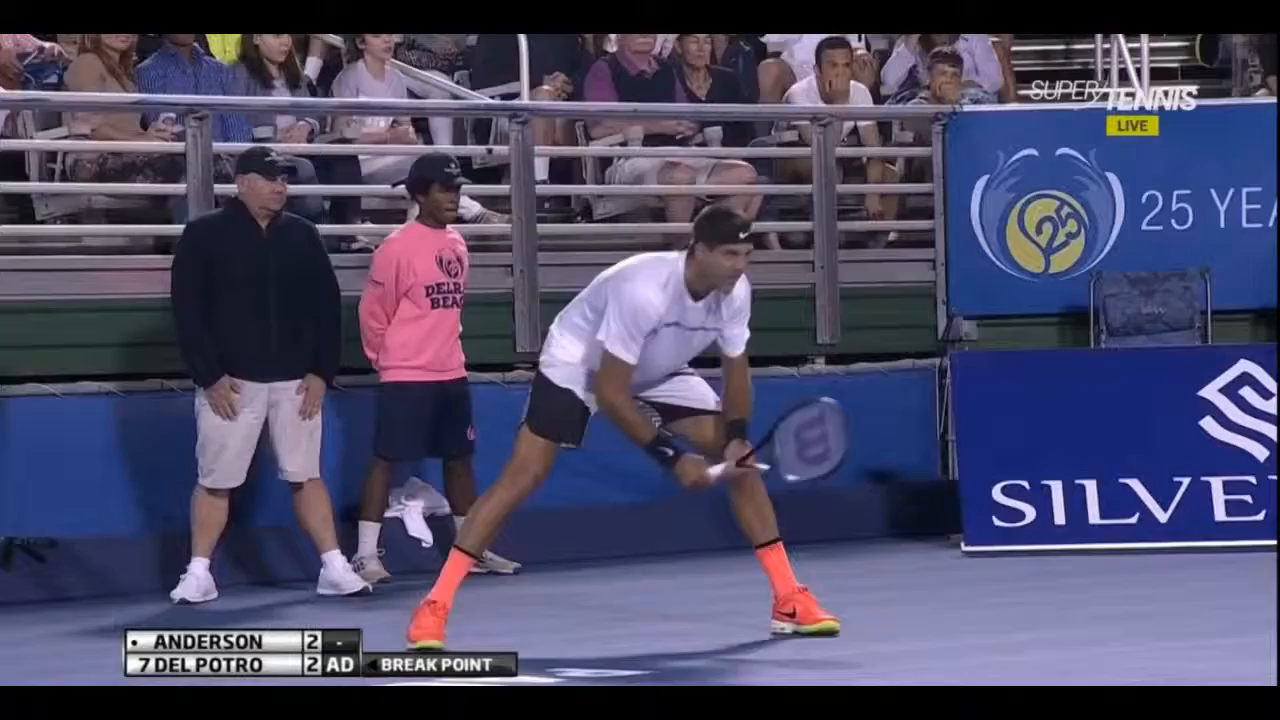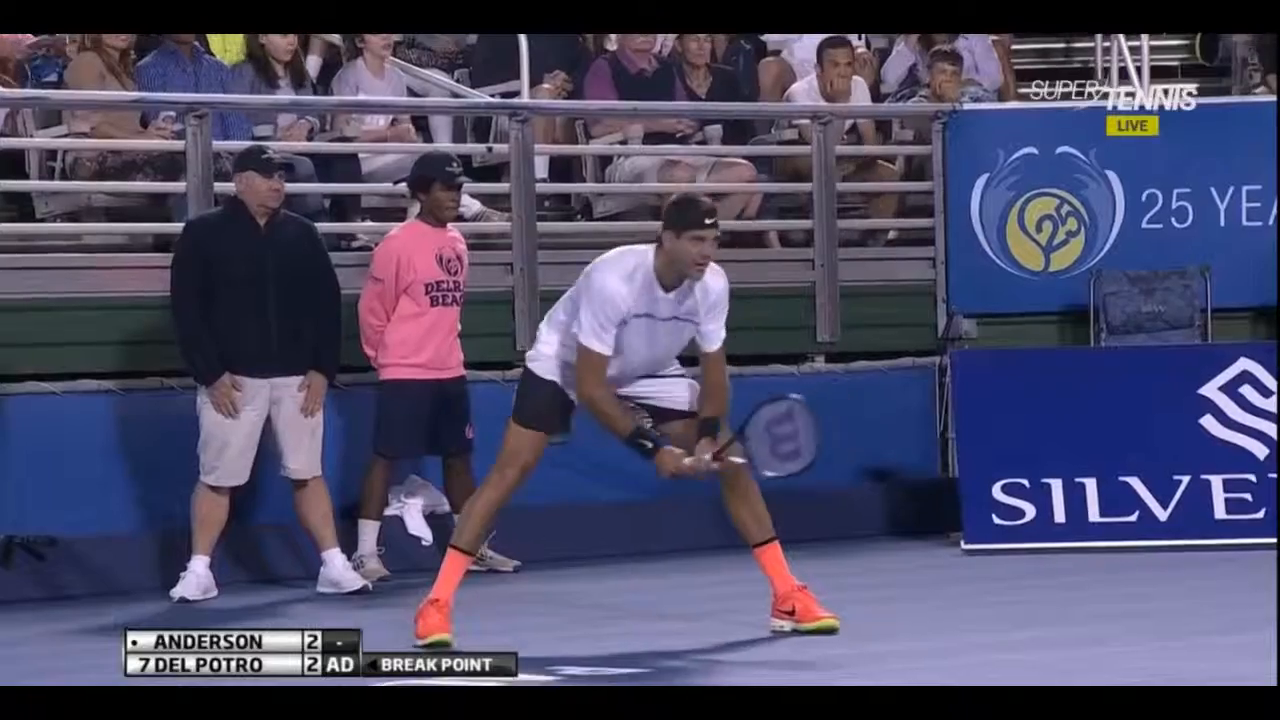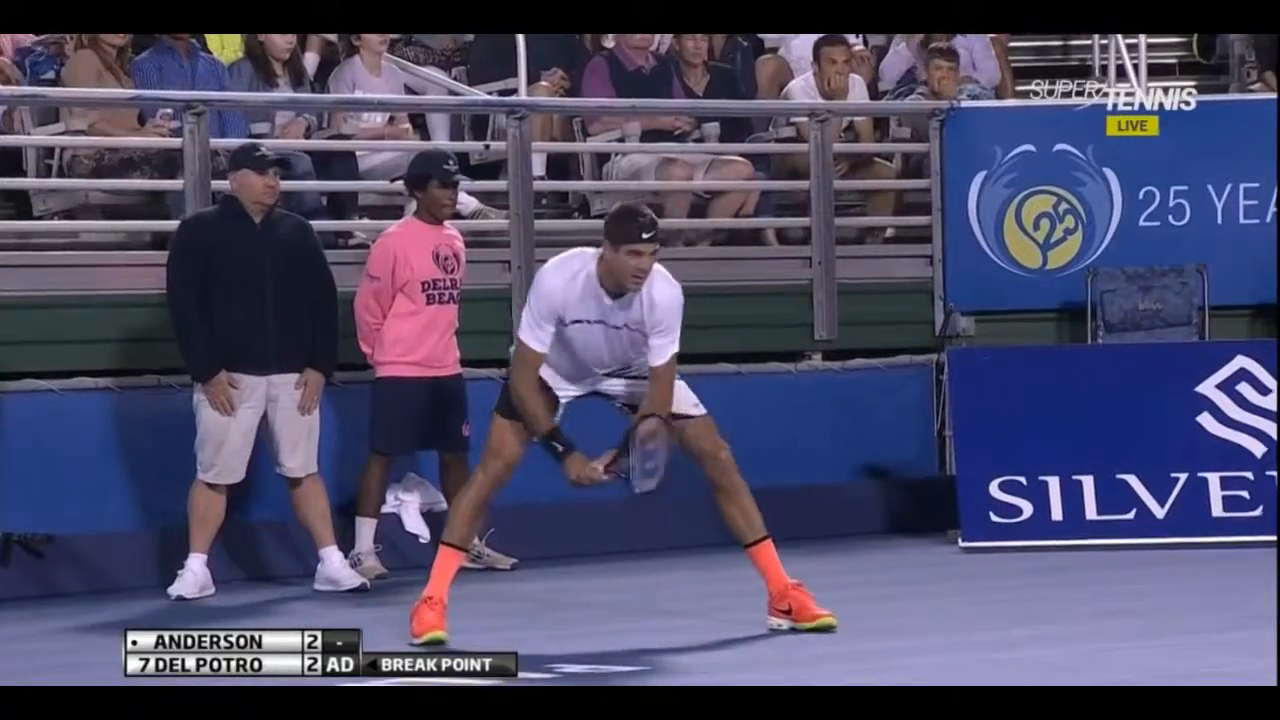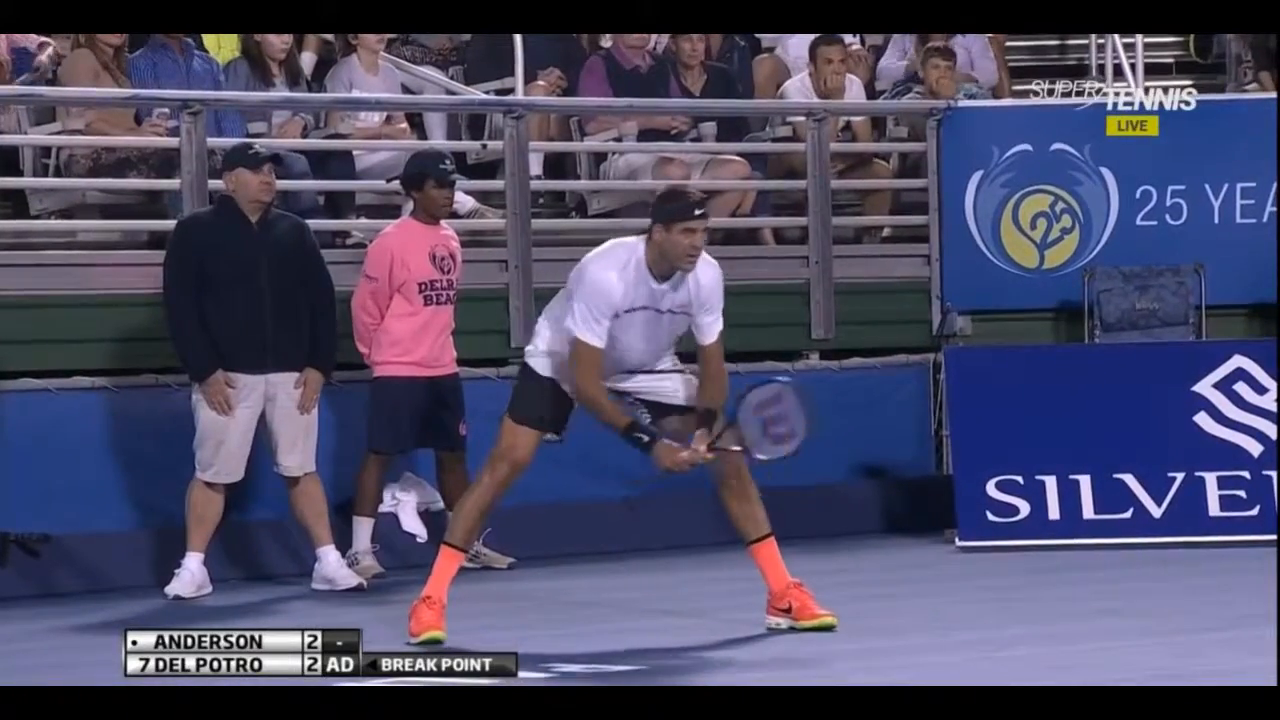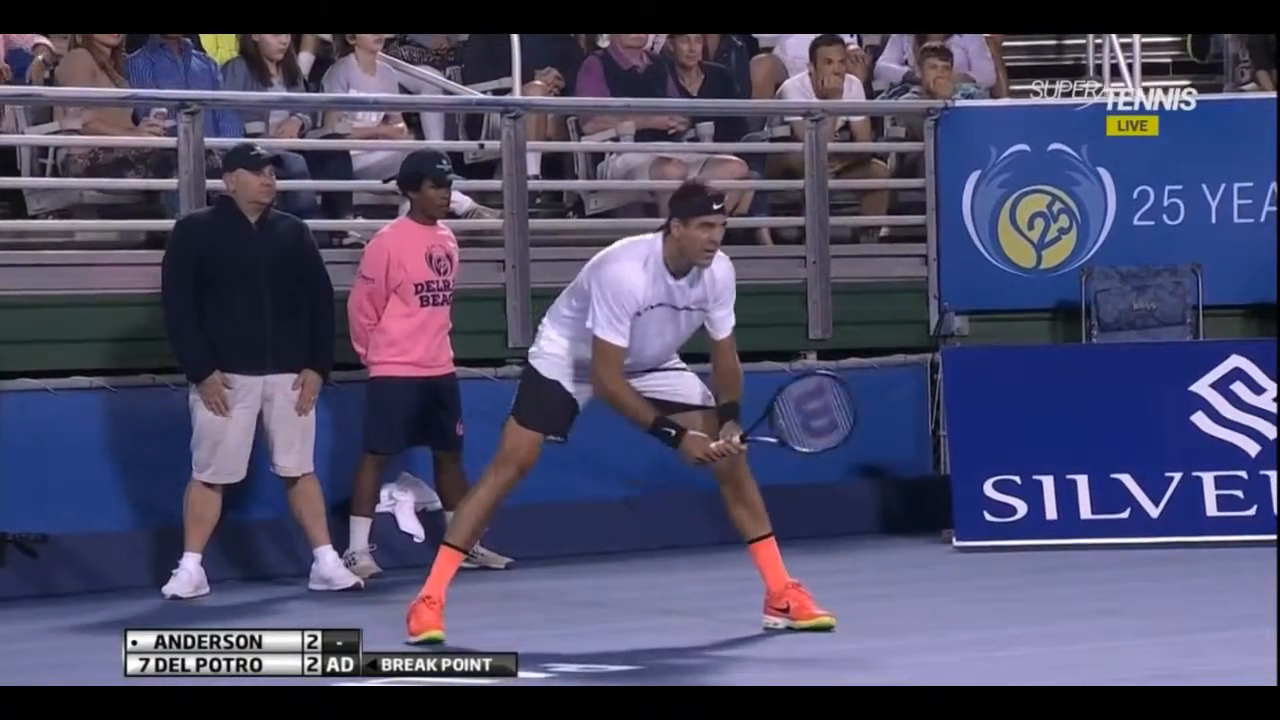
dt=0.4s
person 1, frame 1
left shoulder: (303, 235)
right shoulder: (204, 234)
left elbow: (327, 305)
right elbow: (186, 309)
left wrist: (322, 372)
right wrist: (209, 376)
left hip: (296, 380)
right hip: (229, 381)
left knee: (306, 476)
right knee: (215, 480)
left ankle: (334, 568)
right ankle: (198, 574)
person 1, frame 2
left shoulder: (302, 233)
right shoulder: (203, 233)
left elbow: (327, 302)
right elbow: (187, 308)
left wrist: (324, 368)
right wrist: (210, 373)
left hip: (298, 376)
right hip: (232, 378)
left knee: (308, 474)
right knee: (217, 477)
left ankle: (334, 565)
right ankle: (199, 571)
person 1, frame 3
left shoulder: (297, 231)
right shoulder: (199, 231)
left elbow: (324, 300)
right elbow: (183, 305)
left wrist: (321, 365)
right wrist: (207, 371)
left hip: (294, 374)
right hip: (228, 375)
left knee: (303, 471)
right knee: (213, 474)
left ankle: (331, 563)
right ankle: (196, 569)
person 1, frame 4
left shoulder: (294, 230)
right shoulder: (195, 231)
left elbow: (322, 299)
right elbow: (180, 305)
left wrist: (320, 364)
right wrist: (204, 370)
left hip: (292, 373)
right hip: (226, 375)
left knee: (302, 469)
right knee: (212, 473)
left ankle: (328, 562)
right ankle: (193, 568)
person 1, frame 5
left shoulder: (293, 231)
right shoulder: (195, 231)
left elbow: (321, 300)
right elbow: (178, 305)
left wrist: (318, 365)
right wrist: (201, 371)
left hip: (290, 374)
right hip: (224, 376)
left knee: (299, 470)
right knee: (209, 474)
left ankle: (326, 563)
right ankle: (190, 568)
person 2, frame 1
left shoulder: (735, 292)
right shoulder: (642, 291)
left elbow: (736, 368)
right elbow: (610, 392)
left wrist: (736, 438)
right wrist: (671, 457)
left hip: (659, 370)
right hip: (577, 362)
left knee: (739, 461)
right knee: (524, 475)
left ankle: (789, 599)
right ankle: (436, 604)
person 2, frame 2
left shoulder: (711, 285)
right shoulder: (613, 281)
left elbow: (713, 368)
right elbow: (589, 385)
left wrist: (707, 436)
right wrist: (651, 448)
left hip: (651, 368)
right hip: (566, 364)
left knee: (730, 459)
right knee: (512, 469)
left ankle: (788, 596)
right ankle: (439, 601)
person 2, frame 3
left shoulder: (665, 293)
right shoulder: (556, 280)
left elbow: (660, 390)
right elbow: (523, 378)
right wrist: (564, 452)
left hip: (634, 368)
right hip: (552, 365)
left knee: (716, 456)
right knee: (497, 462)
left ankle: (782, 594)
right ankle: (433, 599)
person 2, frame 4
left shoulder: (706, 276)
right shoulder: (605, 274)
left elbow: (712, 362)
right elbow: (584, 380)
left wrist: (705, 429)
right wrist: (648, 442)
left hip: (648, 363)
right hip: (563, 362)
left knee: (728, 454)
right knee: (506, 463)
left ankle: (783, 594)
right ankle: (432, 598)
person 2, frame 5
left shoulder: (719, 272)
right shoulder: (623, 272)
left elbow: (725, 356)
right elbow: (607, 378)
left wrist: (730, 422)
right wrist: (675, 435)
left hip: (651, 363)
right hip: (567, 357)
left knee: (729, 456)
right knee: (510, 466)
left ankle: (781, 594)
right ankle: (431, 597)
person 3, frame 1
left shoulder: (457, 244)
right shoulder: (398, 246)
right elbow: (373, 310)
right wrist: (387, 358)
left hip: (452, 374)
right hip: (406, 377)
left knee: (459, 458)
right knee: (386, 459)
right ankle: (366, 554)
person 3, frame 2
left shoulder: (458, 243)
right shoulder: (398, 243)
right elbow: (372, 307)
right wrist: (386, 356)
left hip: (451, 372)
right hip: (405, 375)
left knee: (458, 457)
right knee: (386, 458)
right ankle: (366, 553)
person 3, frame 3
left shoulder: (455, 240)
right shoulder: (395, 241)
right elbow: (368, 304)
right wrist: (383, 353)
left hip: (447, 369)
right hip: (401, 372)
left knee: (455, 454)
right knee: (382, 455)
left ankle: (469, 544)
right ankle: (363, 550)
person 3, frame 4
left shoulder: (451, 239)
right shoulder: (391, 241)
right elbow: (365, 304)
right wrist: (380, 353)
left hip: (443, 369)
right hip: (398, 372)
left knee: (453, 453)
right knee: (380, 454)
left ankle: (466, 543)
right ankle: (361, 550)
person 3, frame 5
left shoulder: (448, 239)
right shoulder: (388, 241)
right elbow: (362, 305)
right wrist: (376, 353)
left hip: (440, 370)
right hip: (394, 372)
left knee: (450, 453)
right knee: (376, 455)
left ankle: (464, 543)
right ankle: (358, 550)
